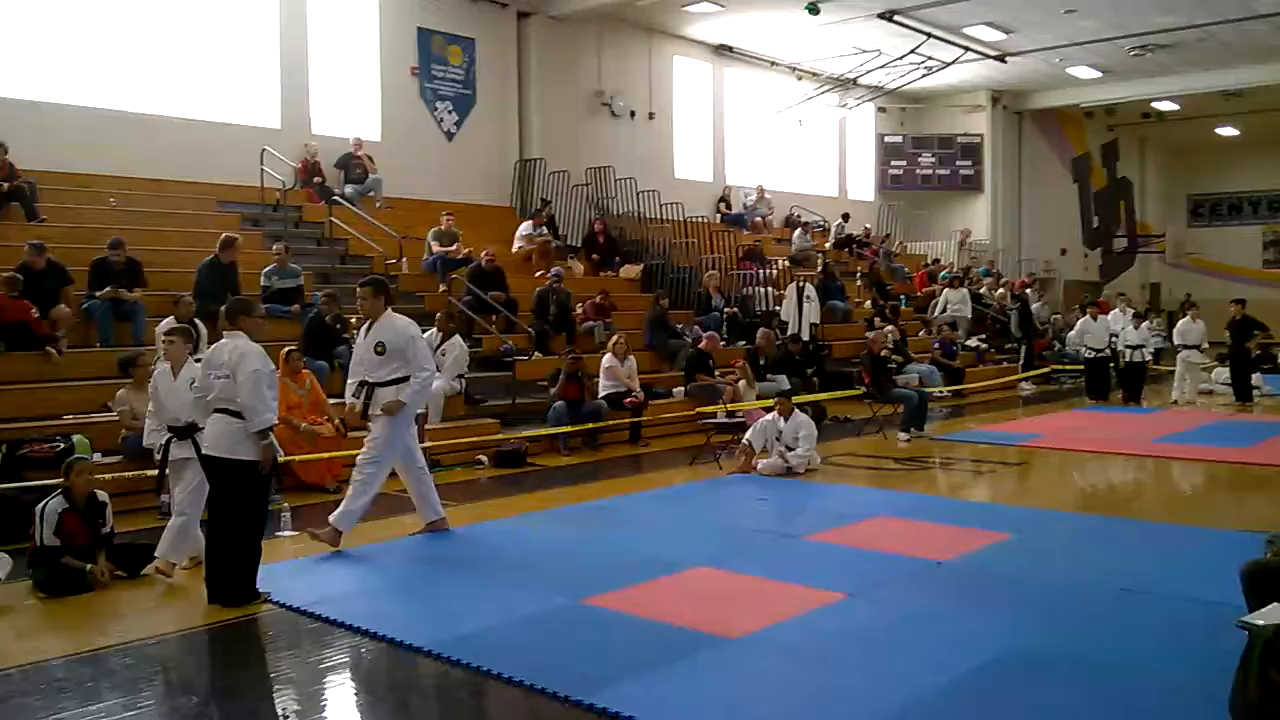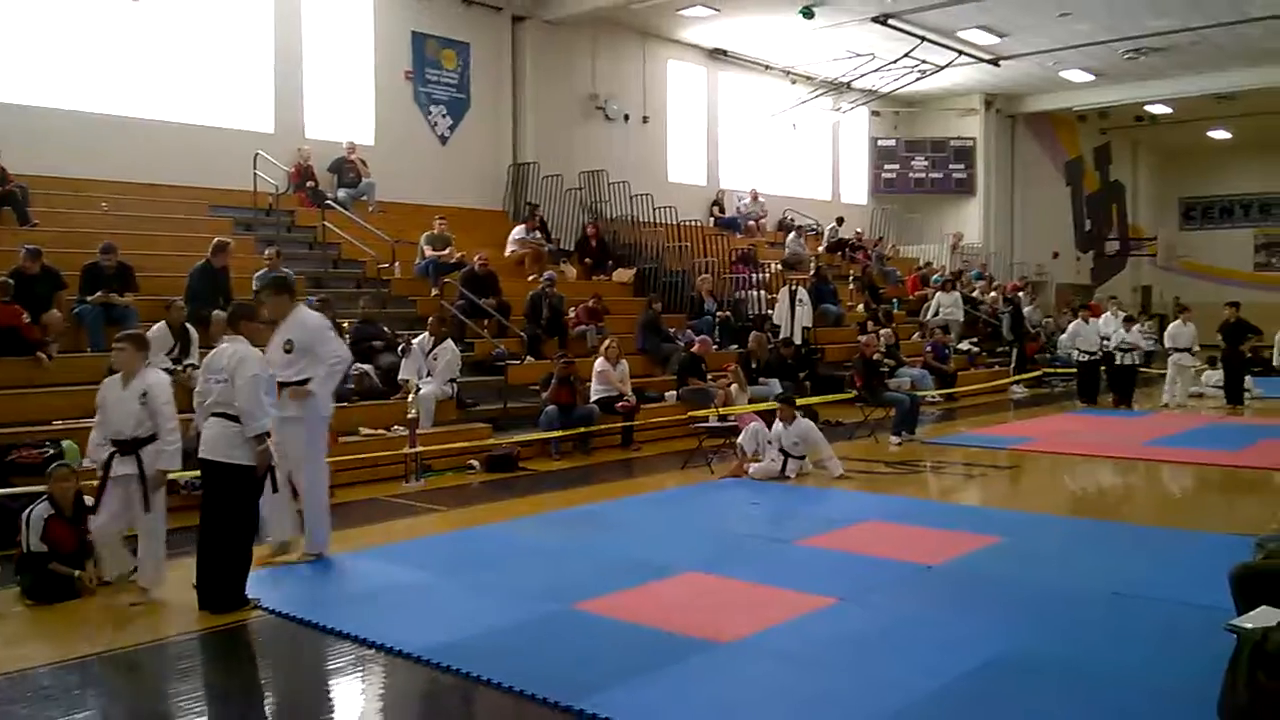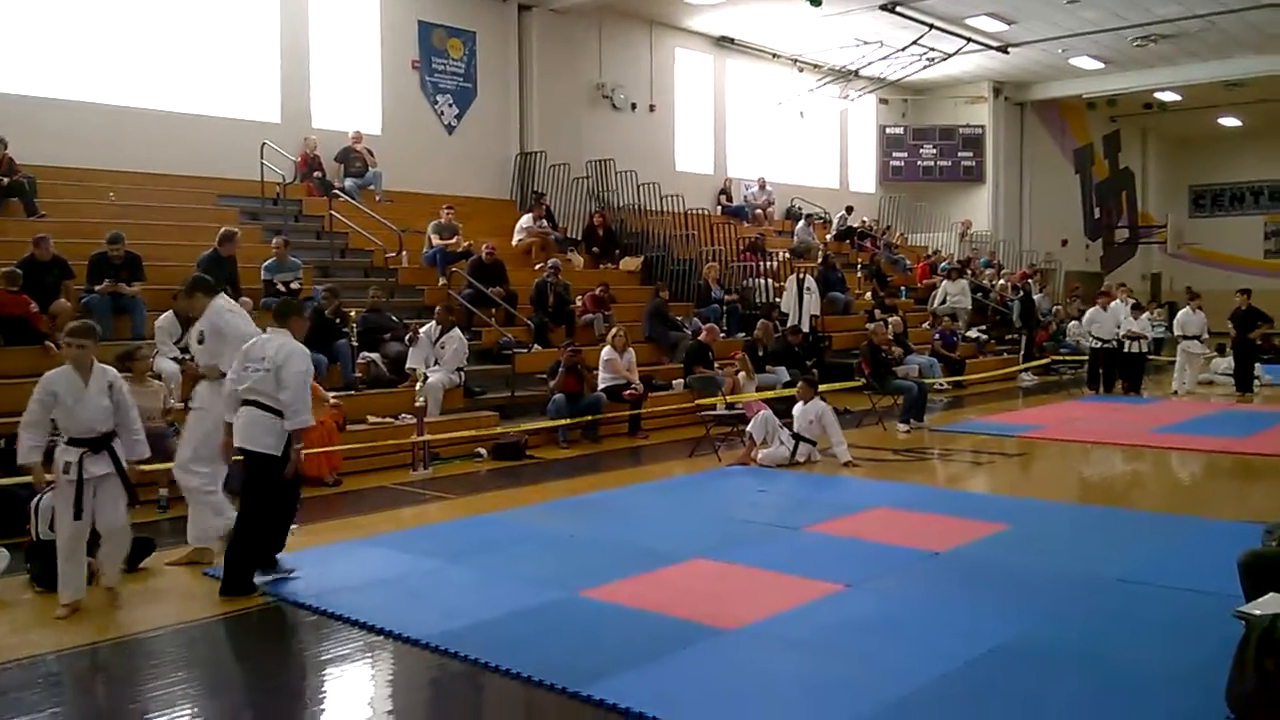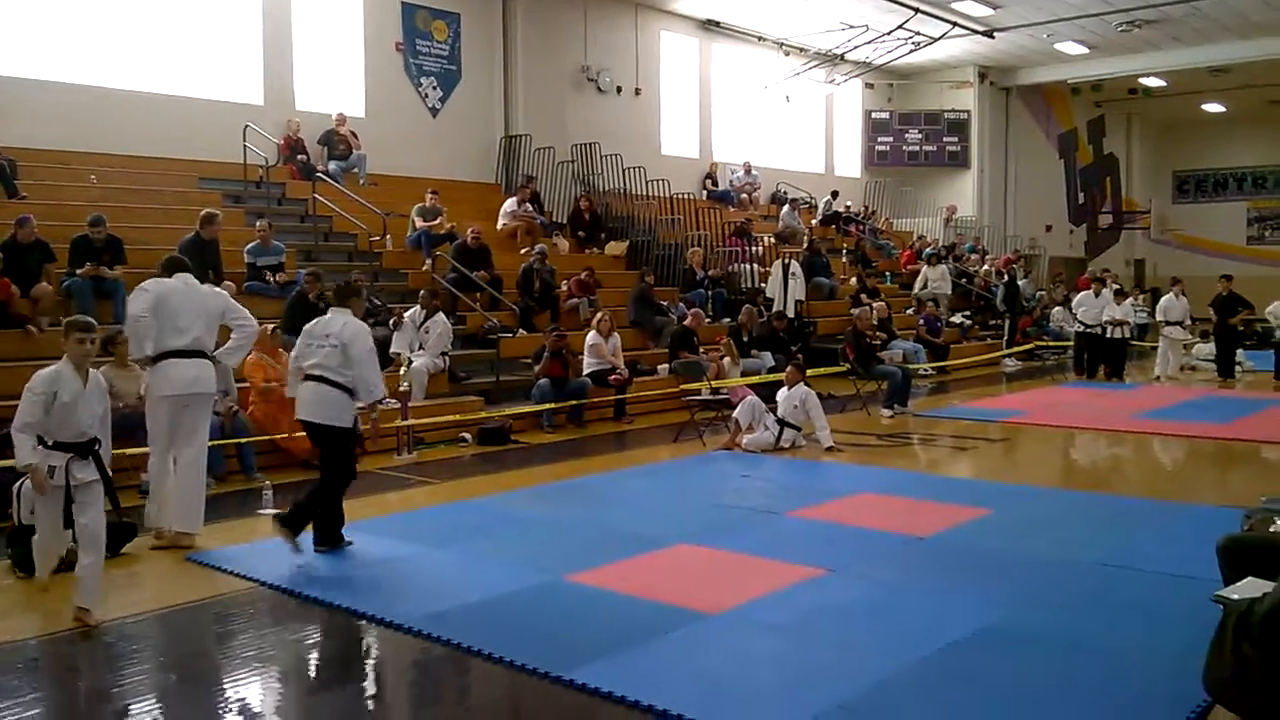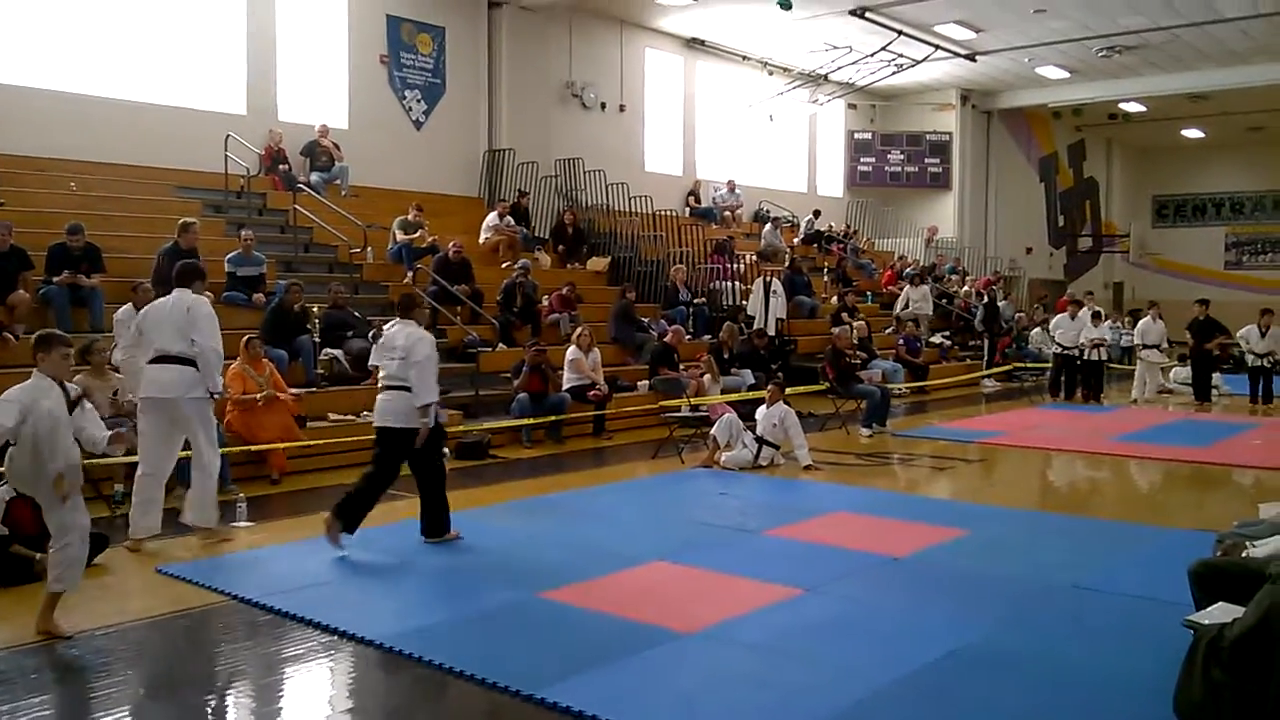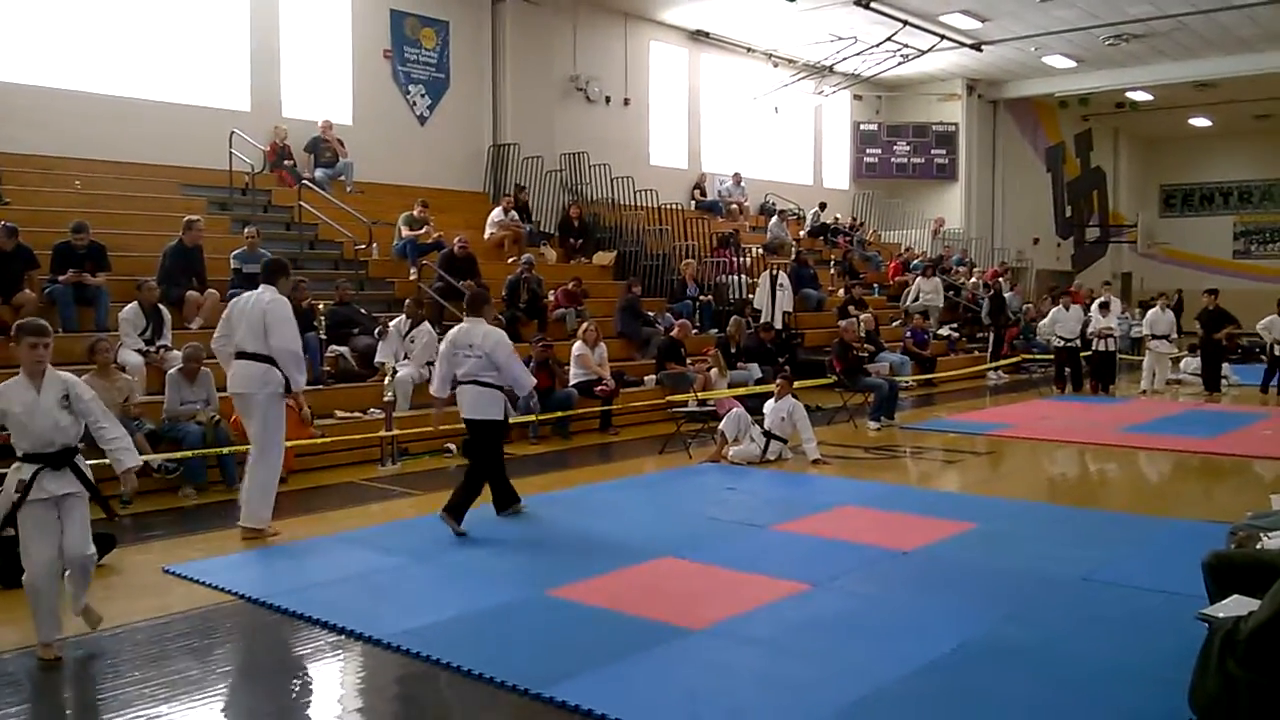
dt=0.5s
person 1, frame 1
left shoulder: (202, 375)
right shoulder: (158, 376)
right elbow: (153, 414)
right wrist: (156, 445)
left hip: (197, 445)
right hip: (172, 444)
left knee: (185, 505)
right knee: (181, 504)
left ankle: (168, 558)
right ankle: (195, 551)
person 1, frame 2
left shoulder: (155, 385)
right shoulder: (108, 386)
left elbow: (169, 429)
right elbow: (100, 427)
left wrist: (163, 468)
right wrist: (100, 462)
left hip: (145, 461)
right hip: (116, 461)
left knee: (149, 526)
right knee: (102, 526)
left ankle: (147, 583)
right ankle: (117, 571)
person 1, frame 3
left shoulder: (111, 377)
right shoulder: (53, 380)
left elbow: (129, 420)
right elbow: (32, 424)
left wrist: (134, 457)
right wrist: (34, 463)
left hip: (107, 458)
right hip: (72, 460)
left knee: (115, 527)
right knee: (70, 532)
left ankle: (109, 579)
right ankle: (72, 596)
person 1, frame 4
left shoulder: (98, 382)
right shoulder: (46, 379)
right elbow: (23, 427)
left wrist: (103, 460)
right wrist: (32, 468)
left hip: (88, 464)
right hip: (53, 464)
left knee: (93, 535)
right knee: (51, 534)
left ankle: (84, 606)
right ankle: (43, 573)
person 1, frame 5
left shoulder: (72, 394)
left elbow: (91, 432)
left wrist: (112, 439)
left hip: (60, 465)
right hip: (29, 458)
left knee: (74, 535)
right knee: (52, 413)
left ankle: (46, 617)
right ankle: (63, 475)
person 1, frame 6
left shoulder: (70, 385)
left elbow: (104, 424)
left wrist: (125, 462)
left hip: (69, 474)
right hip: (31, 481)
left knee: (79, 554)
right knee: (41, 563)
left ankle: (79, 599)
right ankle: (46, 637)
person 2, frame 1
left shoulder: (404, 328)
right shoulder: (366, 330)
left elbow: (427, 369)
right elbow: (357, 370)
left wrist: (402, 400)
right wrist: (352, 400)
left hip: (394, 404)
right hip: (376, 403)
left knee: (370, 463)
right knee: (410, 463)
left ankle: (336, 529)
right ankle: (436, 518)
person 2, frame 2
left shoulder: (312, 323)
right shoulder: (283, 327)
left elbow: (341, 356)
left wrist: (311, 389)
right wrist: (276, 398)
left hip: (307, 408)
right hip: (284, 408)
left knee: (310, 477)
right knee: (272, 471)
left ankle: (316, 546)
right ankle: (282, 537)
person 2, frame 3
left shoulder: (219, 311)
right shoulder: (225, 310)
left elbow: (245, 337)
left wrist: (222, 367)
left hip: (219, 395)
right hip: (220, 395)
left knee: (189, 467)
right knee: (209, 472)
left ankle: (226, 525)
right ankle: (202, 545)
person 2, frame 4
left shoulder: (154, 287)
right shoulder: (214, 295)
left elbow: (137, 316)
right elbow: (249, 327)
left wrist: (142, 354)
right wrist: (221, 357)
left hip: (167, 373)
right hip: (202, 375)
left knee: (161, 453)
right knee: (192, 454)
left ankle: (159, 524)
right ankle: (184, 529)
person 2, frame 5
left shoulder: (152, 308)
right shoulder: (199, 303)
left elbow: (132, 352)
right elbow: (209, 348)
right wrist: (213, 385)
left hip: (153, 382)
right hip: (187, 382)
left knee: (152, 461)
right knee: (206, 455)
left ankle: (138, 533)
right ankle: (205, 522)
person 2, frame 6
left shoulder: (239, 301)
right shoulder: (277, 303)
left elbow: (219, 343)
right elbow: (286, 348)
right wrist: (297, 383)
left hip: (240, 377)
right hip: (264, 378)
left knee: (261, 447)
right knee: (268, 452)
left ankle: (253, 513)
right ankle: (253, 522)
person 3, frame 1
left shoulder: (213, 353)
right shoulder: (250, 352)
left elbow: (202, 398)
right elbow: (254, 402)
right wrist: (266, 443)
left hip: (217, 441)
right hip: (245, 442)
left knee: (221, 517)
right knee: (246, 520)
left ankle: (219, 589)
right ankle: (238, 591)
person 3, frame 2
left shoulder: (213, 356)
right shoulder: (249, 357)
left elbow: (201, 402)
right elbow: (251, 406)
right wrist: (262, 446)
left hip: (213, 445)
right hip: (240, 446)
left knee: (213, 522)
right knee: (238, 524)
left ankle: (209, 595)
right ankle: (227, 597)
person 3, frame 3
left shoulder: (252, 346)
right shoulder: (295, 352)
left elbow: (233, 389)
right elbow: (296, 401)
left wrist: (230, 429)
right wrist: (299, 445)
left hip: (248, 425)
right hip: (271, 432)
left knee: (284, 496)
right knee: (258, 509)
left ankle: (265, 559)
right ankle: (235, 583)
person 3, frame 4
left shoulder: (313, 327)
right shoulder: (356, 329)
left elbow: (295, 366)
right elbow: (366, 372)
left wrist: (300, 396)
right wrist: (373, 411)
left hip: (310, 400)
right hip: (335, 403)
left knee: (335, 468)
right knee: (340, 473)
left ankle: (328, 535)
right ankle: (291, 523)
person 3, frame 5
left shoulder: (387, 336)
right shoulder: (422, 339)
right elbow: (423, 381)
right wrist: (425, 416)
left hip: (386, 406)
right hip: (411, 410)
left knee: (382, 471)
right knee: (431, 470)
left ankle: (341, 517)
right ankle: (436, 529)
person 3, frame 6
left shoulder: (453, 335)
right shoulder: (494, 336)
left elbow: (442, 372)
right elbow: (514, 369)
left wrist: (439, 406)
right wrist: (530, 395)
left hip: (467, 398)
right hip: (489, 400)
left knee: (490, 455)
right knee: (482, 462)
left ankle: (507, 501)
right ankle: (453, 512)
